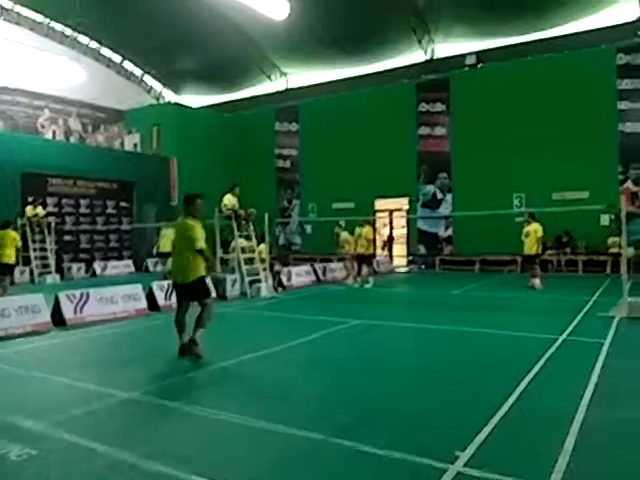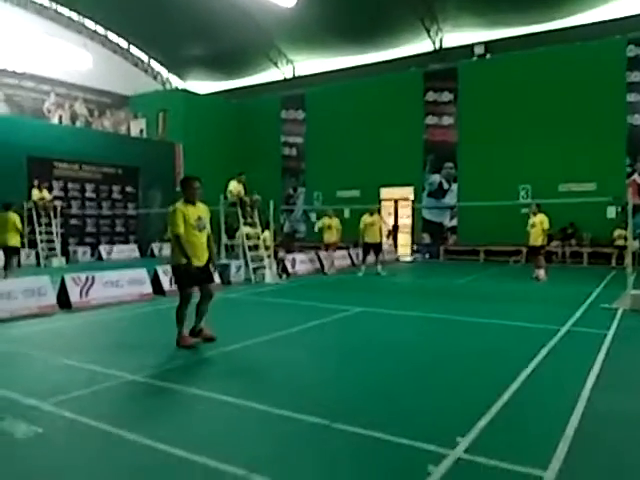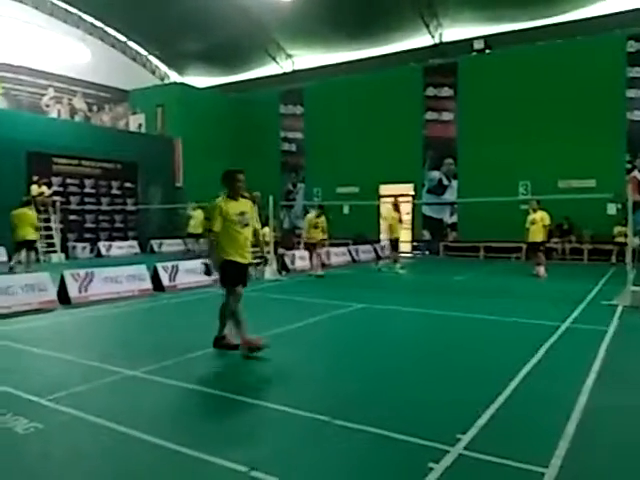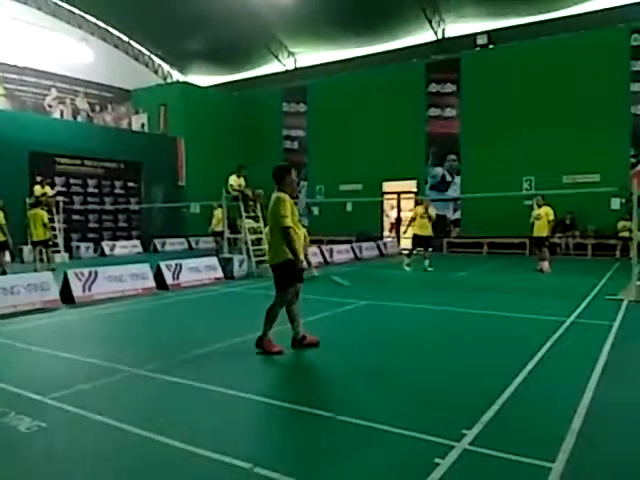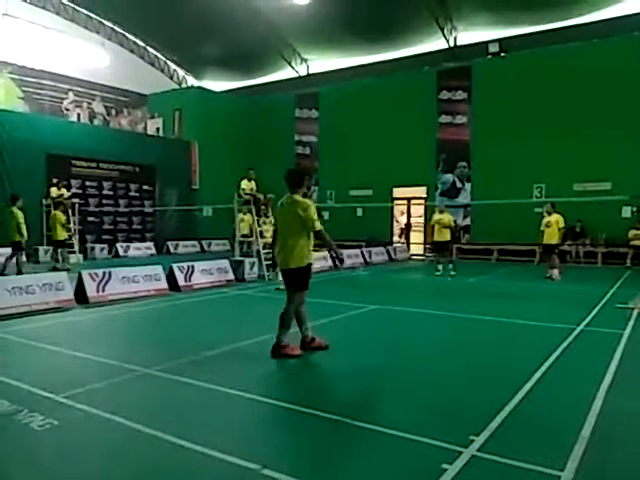
dt=1s
person 1, frame 1
left shoulder: (181, 224)
right shoulder: (193, 226)
right elbow: (201, 250)
right wrist: (211, 267)
left hip: (178, 273)
right hip: (193, 274)
left knee: (182, 309)
right knee: (207, 306)
left ankle: (184, 344)
right ankle: (195, 340)
person 1, frame 2
left shoulder: (204, 209)
right shoulder: (178, 210)
right elbow: (178, 237)
left wrist: (211, 258)
right wrist: (188, 260)
left hip: (202, 260)
right hip: (184, 262)
left knee: (208, 293)
right knee: (186, 298)
left ankle: (198, 328)
right ankle: (181, 335)
person 1, frame 3
left shoulder: (248, 205)
right shoulder: (221, 205)
left elbow: (255, 230)
right elbow: (213, 234)
right wrist: (211, 261)
left hip: (244, 258)
right hip: (227, 258)
left knee: (231, 298)
right knee: (235, 296)
left ankle: (221, 335)
right ankle: (244, 340)
person 1, frame 4
left shoulder: (283, 199)
right shoulder: (282, 200)
right elbow: (287, 232)
right wrist: (298, 258)
left hip: (288, 257)
right hip: (285, 258)
left knee: (293, 296)
right knee: (282, 298)
left ankle: (298, 336)
right ankle: (264, 338)
person 1, frame 5
left shoulder: (281, 204)
right shoulder: (305, 205)
left elbow: (276, 233)
right elbow: (319, 233)
left wrist: (275, 255)
right wrist: (336, 252)
left hip: (285, 260)
right hip: (299, 261)
left knee: (298, 300)
right knee: (293, 302)
left ankle: (307, 338)
right ankle: (280, 344)
